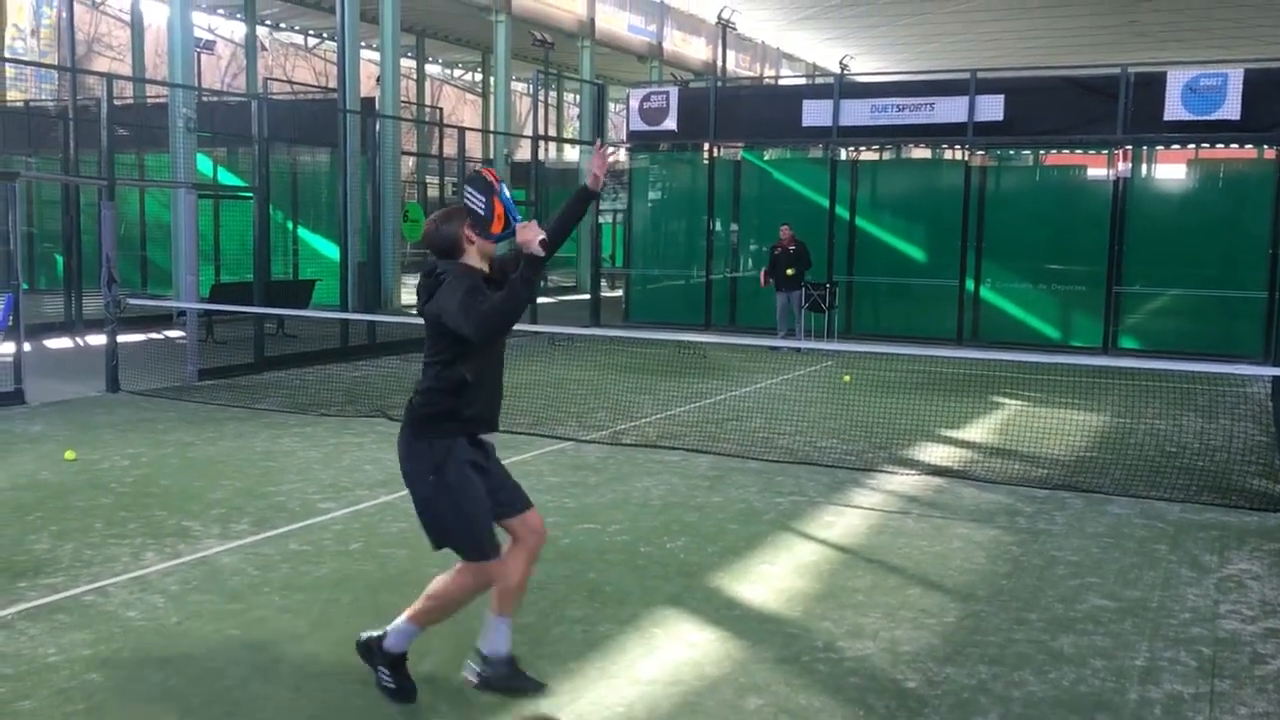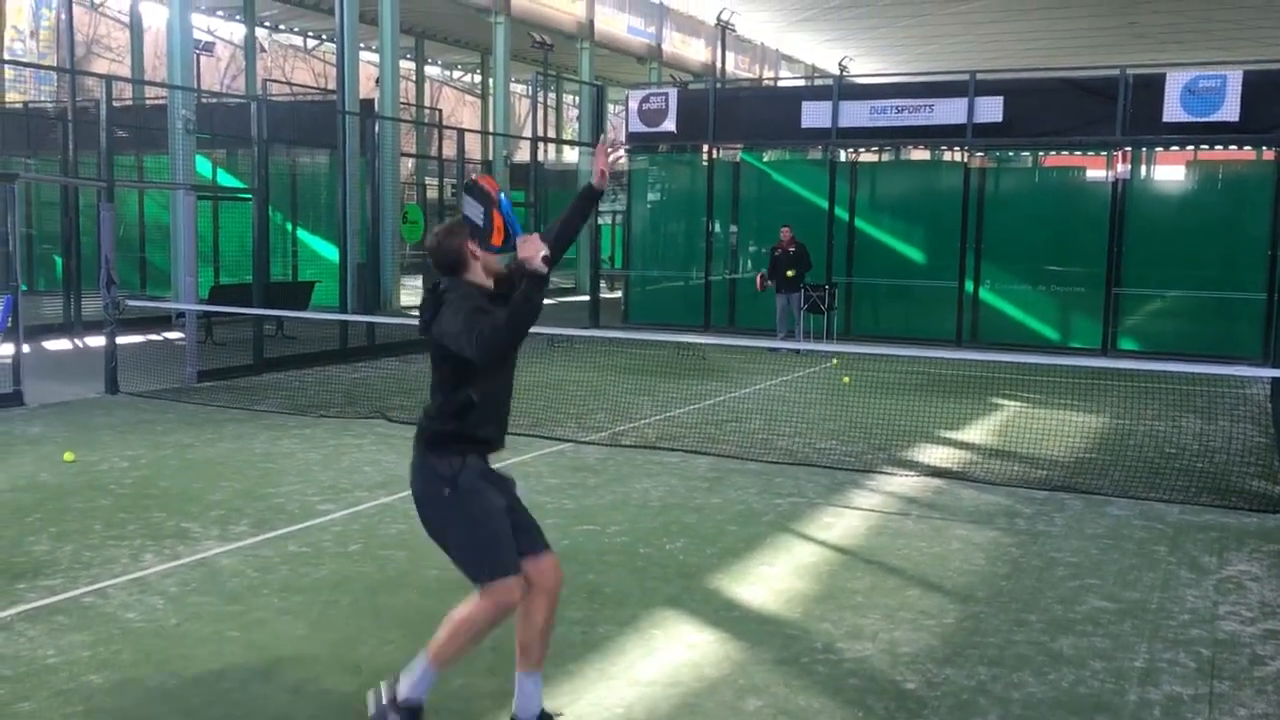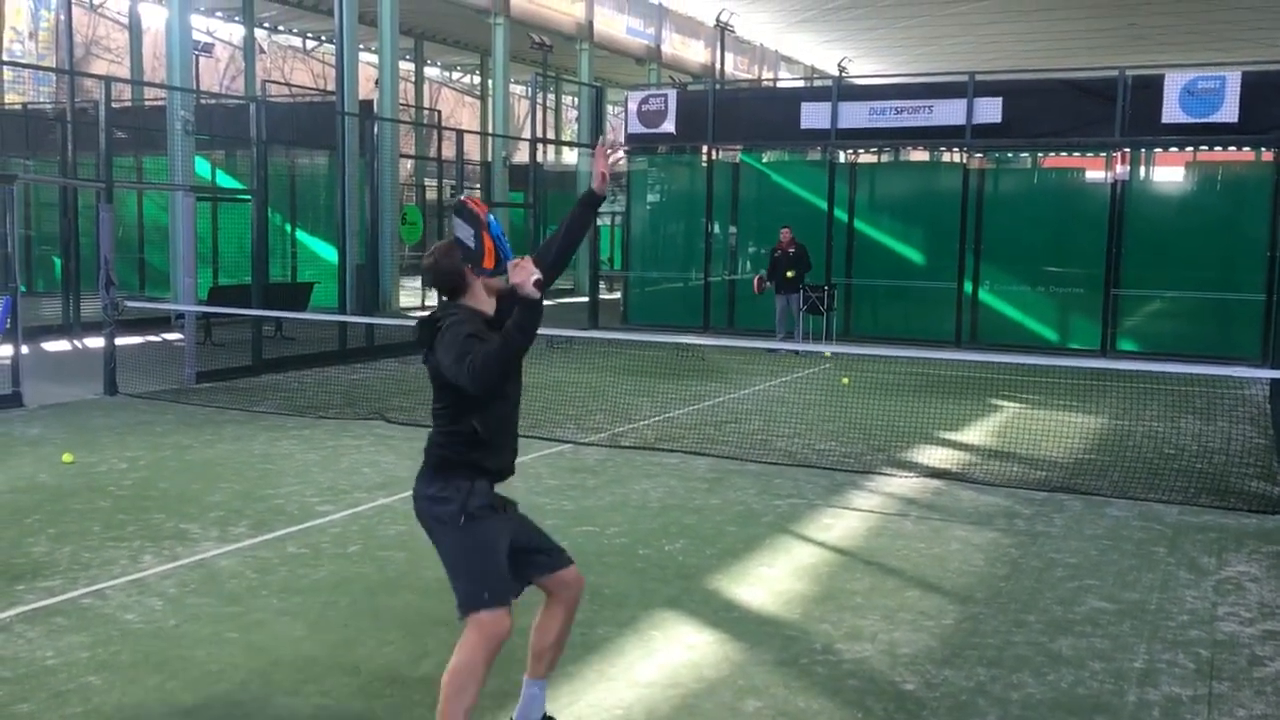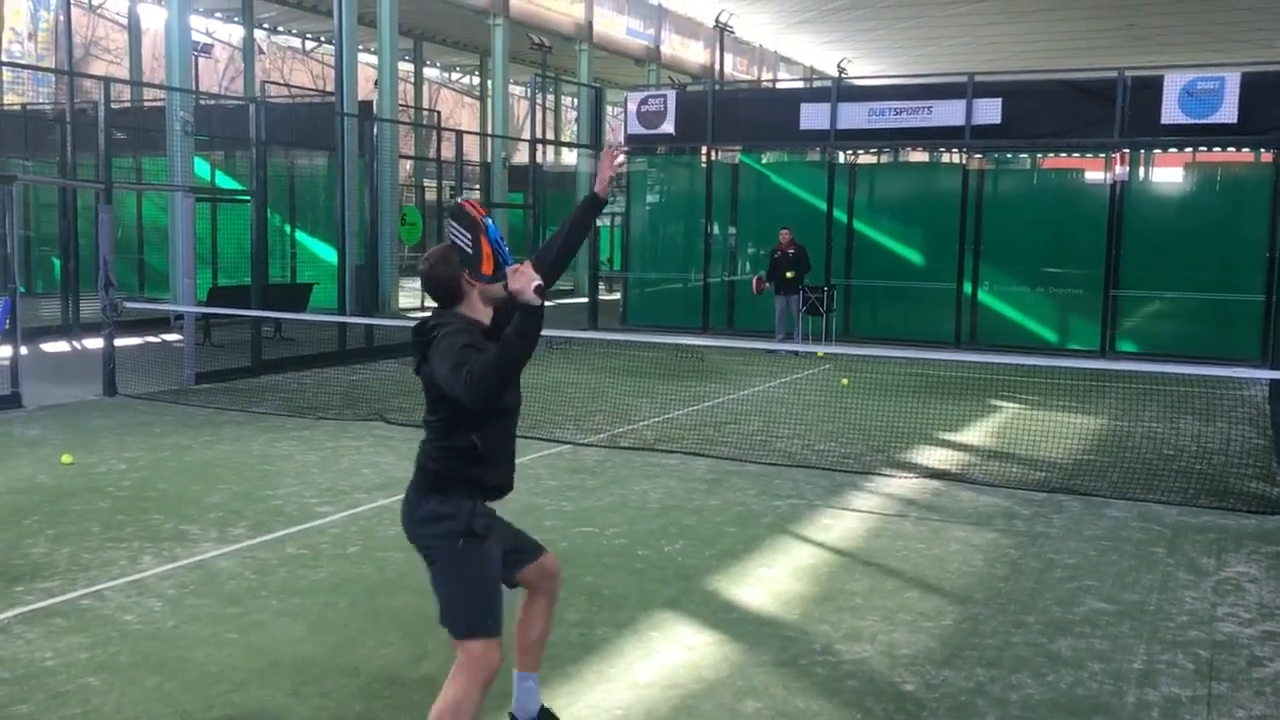
dt=0.1s
person 1, frame 1
left shoulder: (485, 278)
right shoulder: (455, 285)
left elbow: (546, 242)
right elbow: (488, 325)
left wrist: (590, 188)
right wrist: (529, 260)
left hip: (464, 438)
right hip: (436, 441)
left knee: (530, 533)
right knee: (484, 566)
left ankle: (493, 658)
right ankle: (388, 646)
person 1, frame 2
left shoulder: (491, 292)
right shoulder: (459, 308)
left elbow: (545, 249)
right elbow: (492, 345)
left wrist: (594, 189)
right wrist: (529, 276)
left hip: (471, 468)
right hip: (447, 470)
left knee: (545, 577)
right knee: (504, 591)
person 1, frame 3
left shoulder: (496, 313)
right shoulder: (458, 334)
left elbow: (553, 253)
right elbow: (485, 378)
left wrist: (596, 192)
right wrist: (525, 303)
left hip: (477, 493)
right hip: (453, 495)
left knee: (567, 583)
right knee: (490, 627)
person 1, frame 4
left shoulder: (489, 325)
right shoulder: (453, 344)
left elbow: (546, 261)
right elbow: (484, 391)
left wrist: (597, 195)
right wrist: (527, 313)
left hip: (463, 506)
right hip: (446, 509)
left knee: (545, 575)
right knee: (482, 655)
